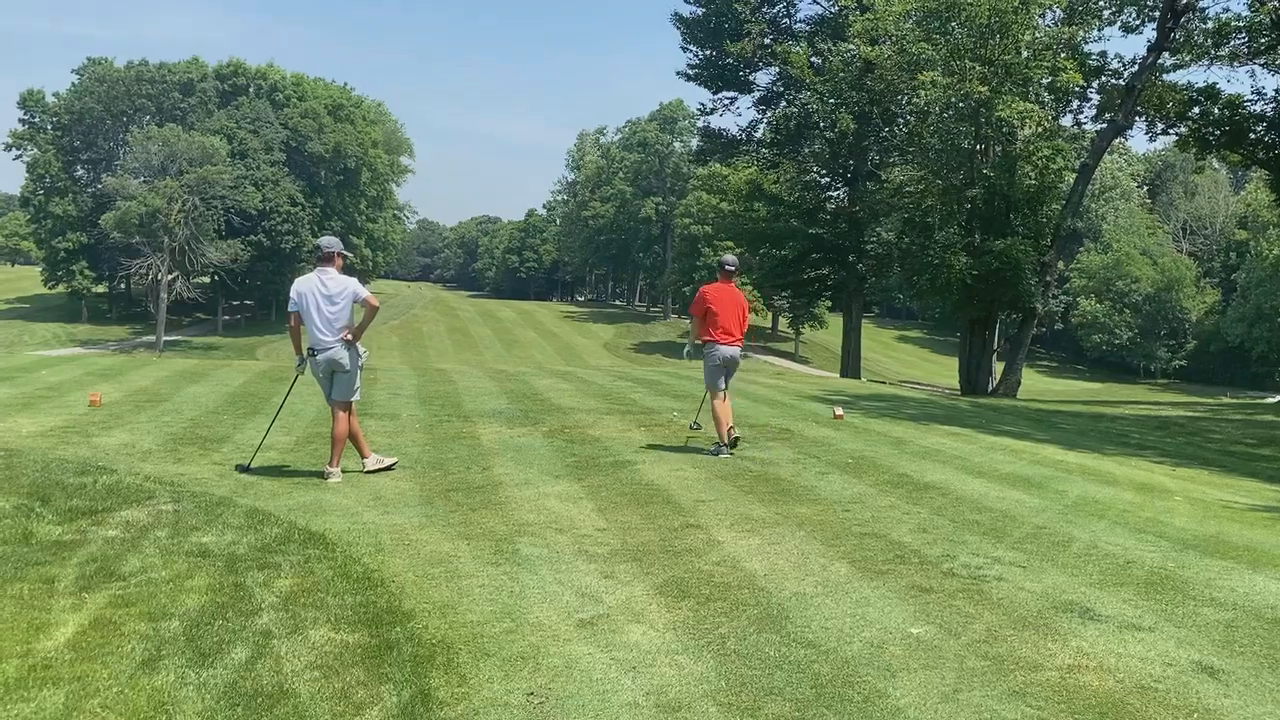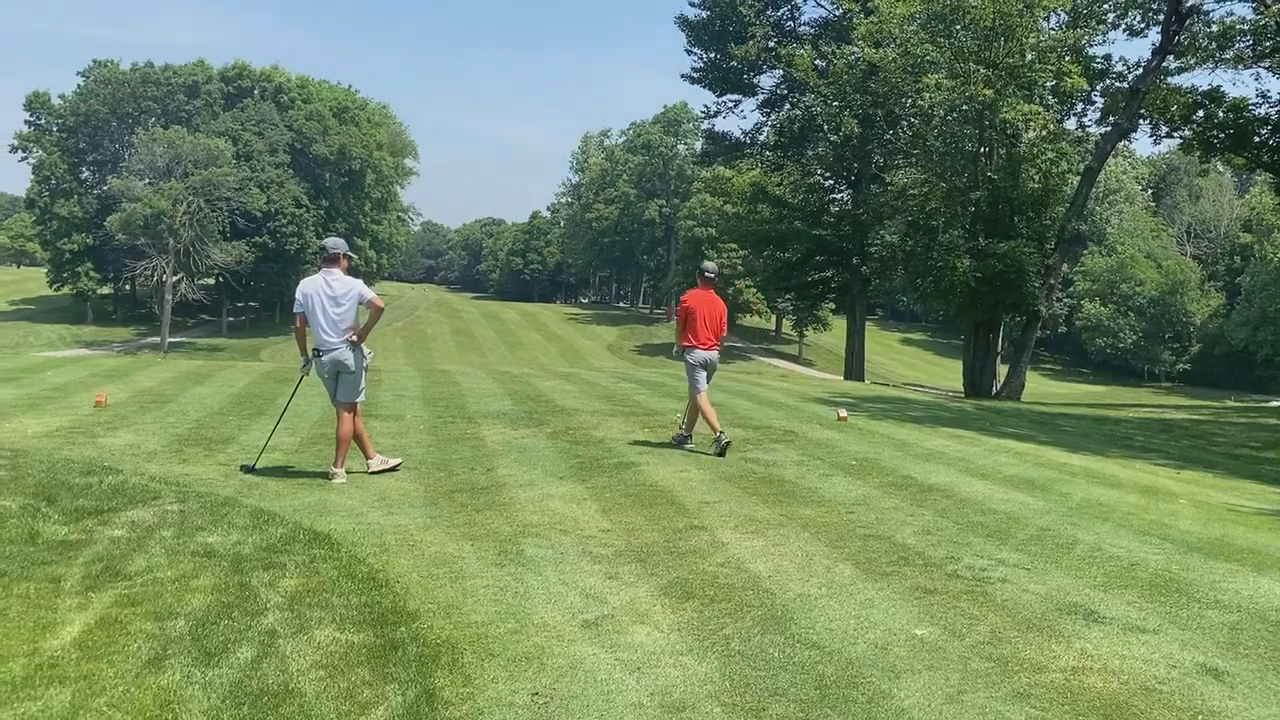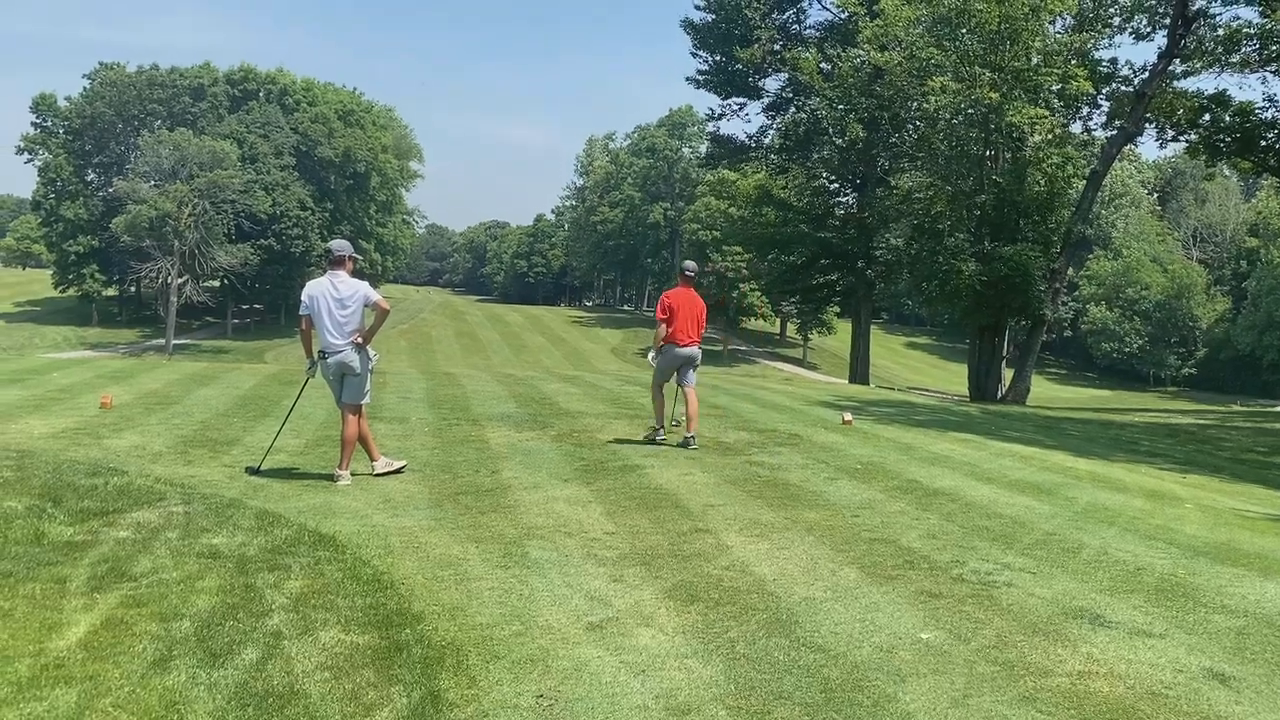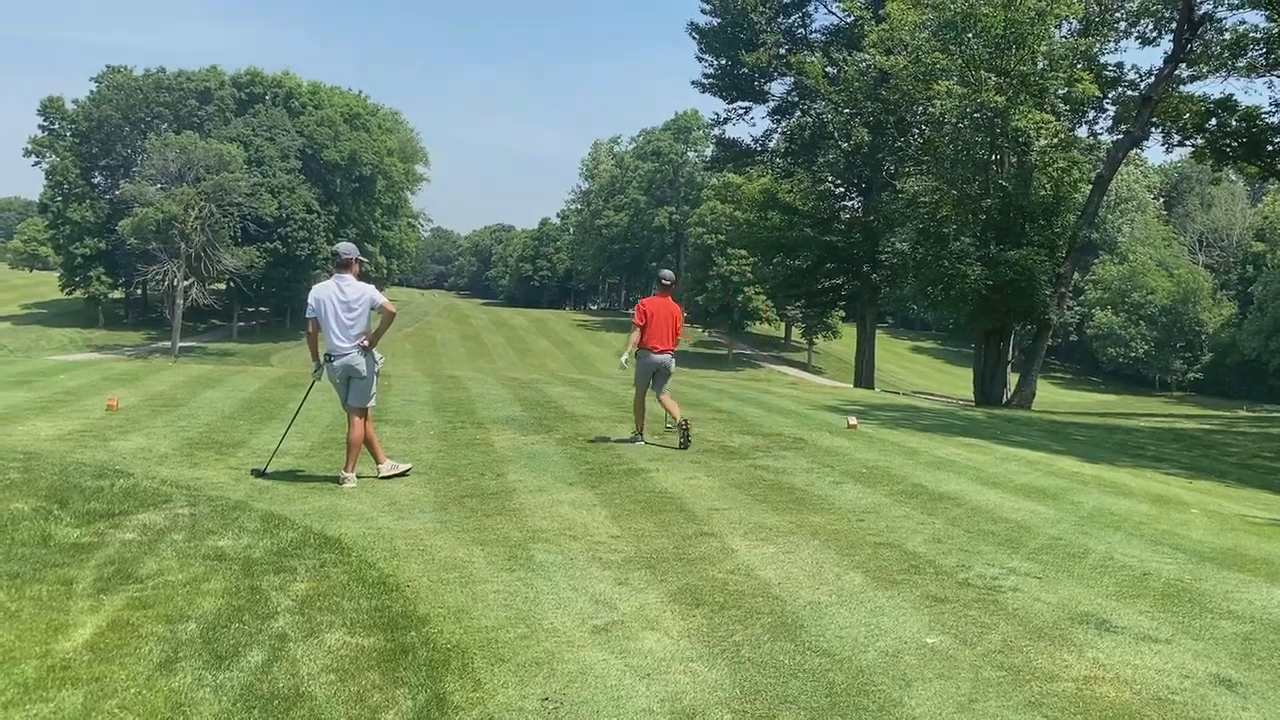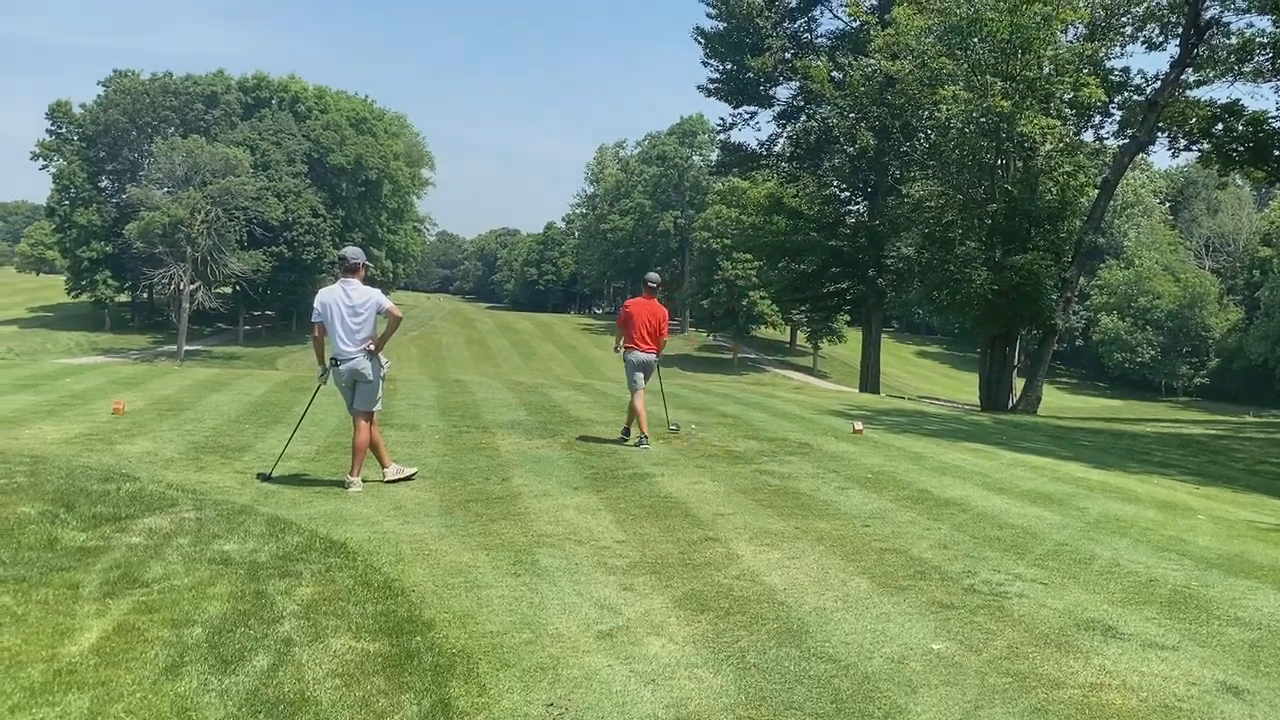
dt=0.3s
person 1, frame 1
left shoulder: (299, 284)
right shoulder: (347, 283)
left elbow: (293, 324)
right elbow: (374, 304)
left wrist: (299, 356)
right wrist: (358, 332)
left hip: (317, 356)
right hip: (344, 352)
left knee: (346, 408)
right knee: (342, 411)
left ankle: (368, 458)
right ankle: (333, 468)
person 1, frame 2
left shoulder: (305, 286)
right shoulder: (352, 284)
left elbow: (299, 325)
right elbow: (379, 306)
left wrist: (304, 356)
right wrist: (363, 333)
left hip: (322, 356)
right hip: (349, 352)
left knee: (351, 409)
right knee: (347, 411)
left ankle: (373, 459)
right ankle: (337, 469)
person 1, frame 3
left shoulder: (311, 288)
right shoulder: (358, 286)
left elbow: (304, 327)
right elbow: (384, 307)
left wrist: (309, 359)
right wrist: (369, 335)
left hip: (328, 359)
right hip: (354, 355)
left knee: (356, 411)
right knee: (352, 413)
left ankle: (377, 461)
right ankle: (342, 471)
person 1, frame 4
left shoulder: (318, 291)
right shoulder: (364, 290)
left elbow: (311, 330)
right elbow: (390, 311)
left wrist: (316, 361)
right wrist: (375, 338)
left hip: (334, 361)
right hip: (361, 357)
left knee: (362, 414)
right knee: (358, 416)
left ankle: (383, 463)
right ankle: (348, 473)
person 1, frame 5
left shoulder: (324, 295)
right shoulder: (371, 294)
left elbow: (317, 335)
right elbow: (397, 315)
left wrist: (322, 366)
right wrist: (381, 343)
left hip: (340, 365)
right hip: (367, 362)
left knee: (368, 418)
right knee: (363, 420)
left ankle: (389, 468)
right ankle: (354, 477)
person 2, frame 1
left shoulder: (706, 292)
right shoulder: (741, 297)
left elbow: (696, 322)
right elbow: (744, 327)
left wrist: (690, 344)
left hip: (715, 348)
right hip: (735, 349)
left knee: (716, 396)
right knee: (722, 393)
left ankle: (723, 444)
right ankle: (731, 430)
person 2, frame 2
left shoulder: (687, 299)
right shoulder: (720, 303)
left elbow: (680, 328)
right elbow: (722, 333)
left wrist: (677, 345)
left hip: (694, 353)
right hip: (713, 354)
left knee: (700, 398)
right knee: (696, 395)
left ankle: (720, 434)
right ankle: (686, 435)
person 2, frame 3
left shoulder: (668, 296)
right shoulder: (700, 301)
left elbow: (662, 325)
right elbow: (701, 330)
left wrist: (654, 349)
left hip: (672, 348)
right hip: (694, 349)
left knee: (657, 385)
right knee: (689, 392)
left ankle: (659, 428)
right ankle: (690, 436)
person 2, frame 4
left shoulder: (645, 304)
right shoulder: (677, 309)
left elbow: (636, 331)
right elbow: (677, 337)
left wrist: (627, 353)
left hip: (647, 354)
right hip: (667, 356)
left knee: (640, 394)
right knee: (663, 395)
left ankle: (639, 434)
right ankle: (680, 421)
person 2, frame 5
left shoulder: (629, 305)
right shoulder: (662, 311)
left elbow: (620, 329)
right elbow: (664, 338)
left wrist: (617, 343)
left hip: (634, 354)
right hip: (651, 356)
left knee: (637, 395)
right knee: (636, 393)
left ankle: (644, 436)
right ankle: (627, 429)
